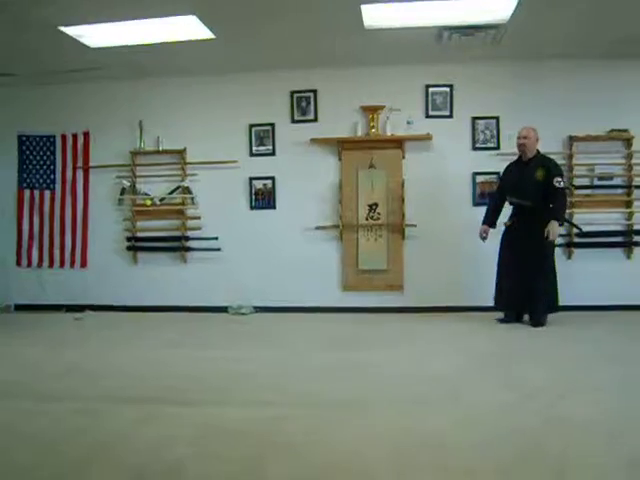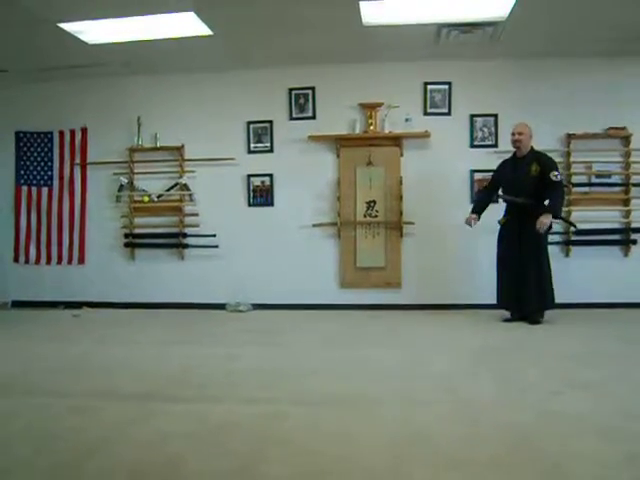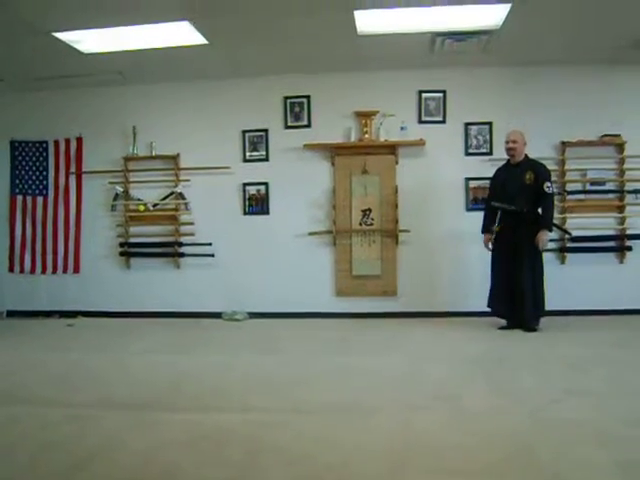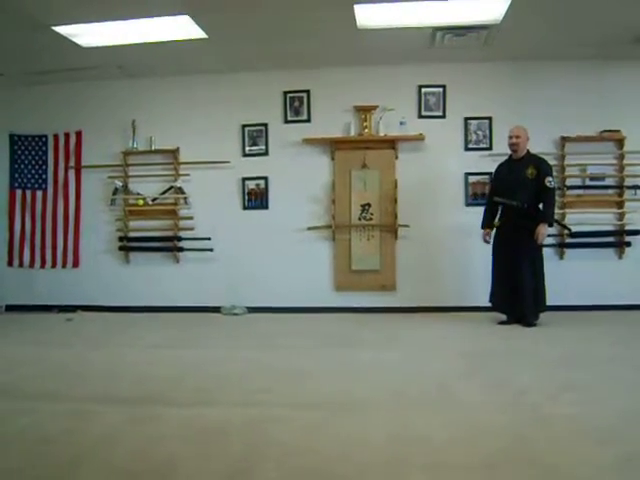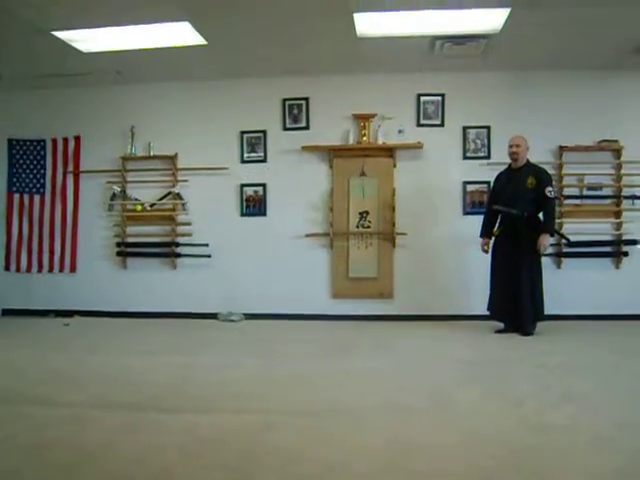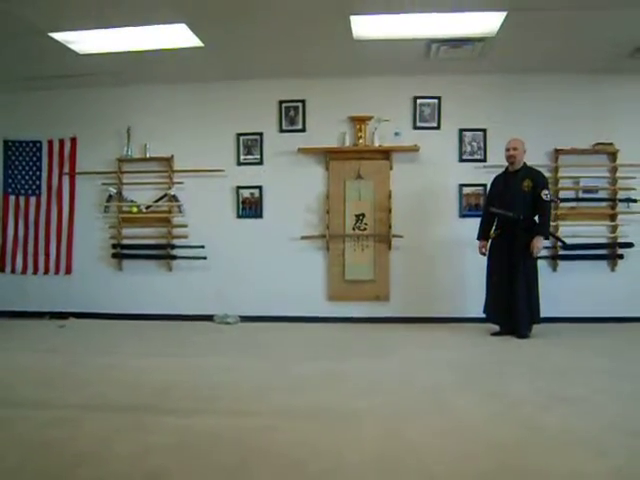
dt=0.5s
person 1, frame 1
left shoulder: (549, 166)
right shoulder: (511, 168)
left elbow: (559, 195)
right elbow: (498, 196)
left wrist: (555, 221)
right wrist: (488, 222)
left hip: (540, 224)
right hip: (517, 222)
left knee: (540, 268)
right knee: (510, 266)
left ankle: (539, 313)
right ankle: (513, 311)
person 1, frame 2
left shoulder: (544, 162)
right shoulder: (505, 165)
left elbow: (557, 189)
right elbow: (489, 189)
left wrist: (549, 215)
right wrist: (475, 212)
left hip: (534, 221)
right hip: (511, 220)
left knee: (535, 265)
right knee: (509, 265)
left ankle: (536, 311)
right ankle: (517, 310)
person 1, frame 3
left shoulder: (538, 170)
right shoulder: (500, 173)
left elbow: (547, 201)
right elbow: (491, 204)
left wrist: (545, 229)
right wrist: (488, 230)
left hip: (528, 229)
right hip: (505, 229)
left knee: (528, 273)
right knee: (504, 273)
left ankle: (530, 319)
right ankle: (512, 317)
person 1, frame 4
left shoulder: (540, 165)
right shoulder: (502, 168)
left elbow: (549, 196)
right elbow: (493, 199)
left wrist: (545, 223)
right wrist: (487, 225)
left hip: (529, 224)
right hip: (506, 224)
left knee: (529, 268)
right knee: (505, 269)
left ankle: (530, 314)
right ankle: (512, 313)
person 1, frame 5
left shoulder: (539, 175)
right shoulder: (501, 177)
left elbow: (549, 206)
right elbow: (492, 208)
left wrist: (546, 233)
right wrist: (486, 235)
left hip: (529, 234)
right hip: (505, 233)
left knee: (528, 278)
right knee: (504, 278)
left ankle: (528, 323)
right ankle: (510, 321)
person 1, frame 6
left shoulder: (536, 178)
right shoulder: (498, 180)
left elbow: (544, 209)
right elbow: (489, 210)
left wrist: (540, 236)
right wrist: (483, 237)
left hip: (524, 236)
right hip: (501, 236)
left knee: (523, 281)
right knee: (499, 281)
left ankle: (524, 326)
right ankle: (505, 324)
